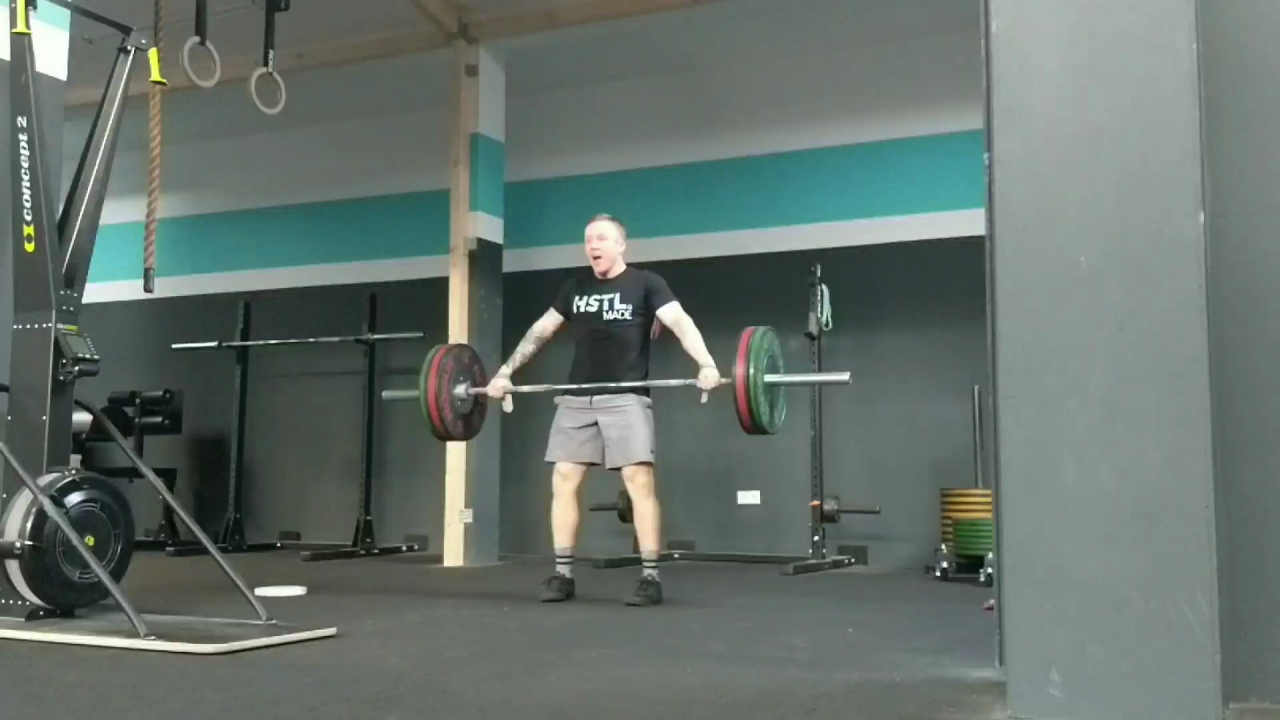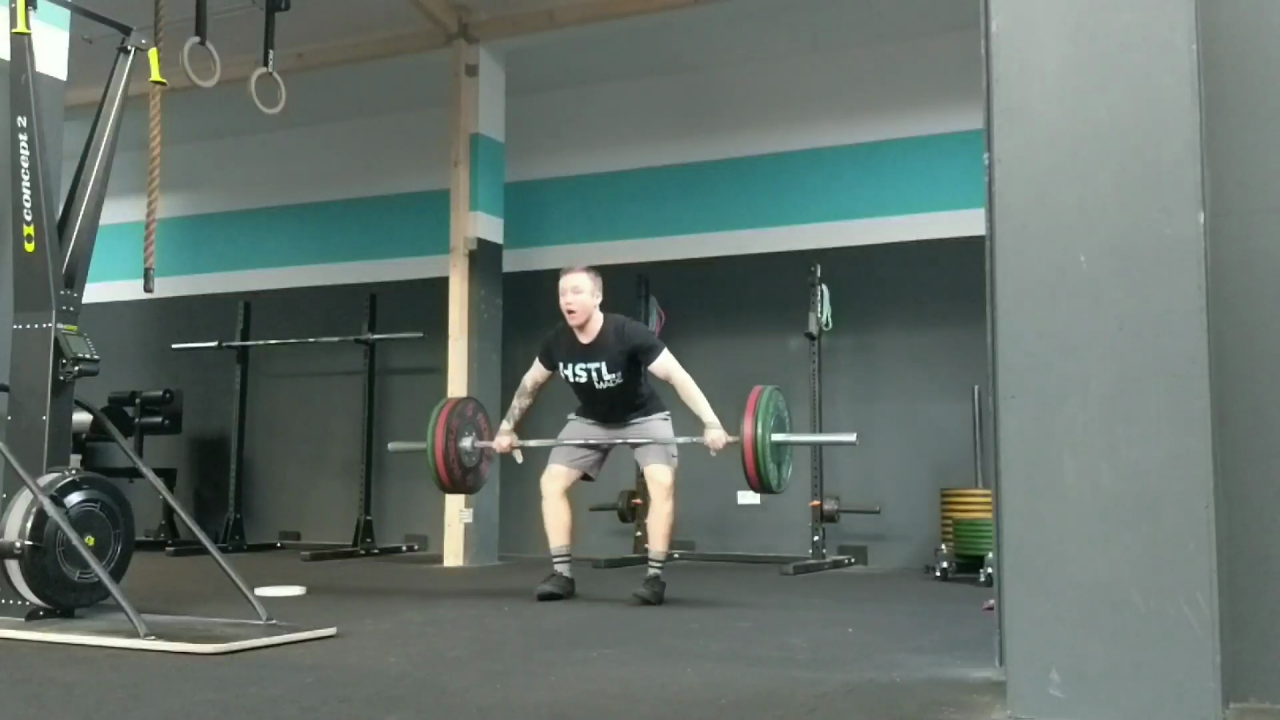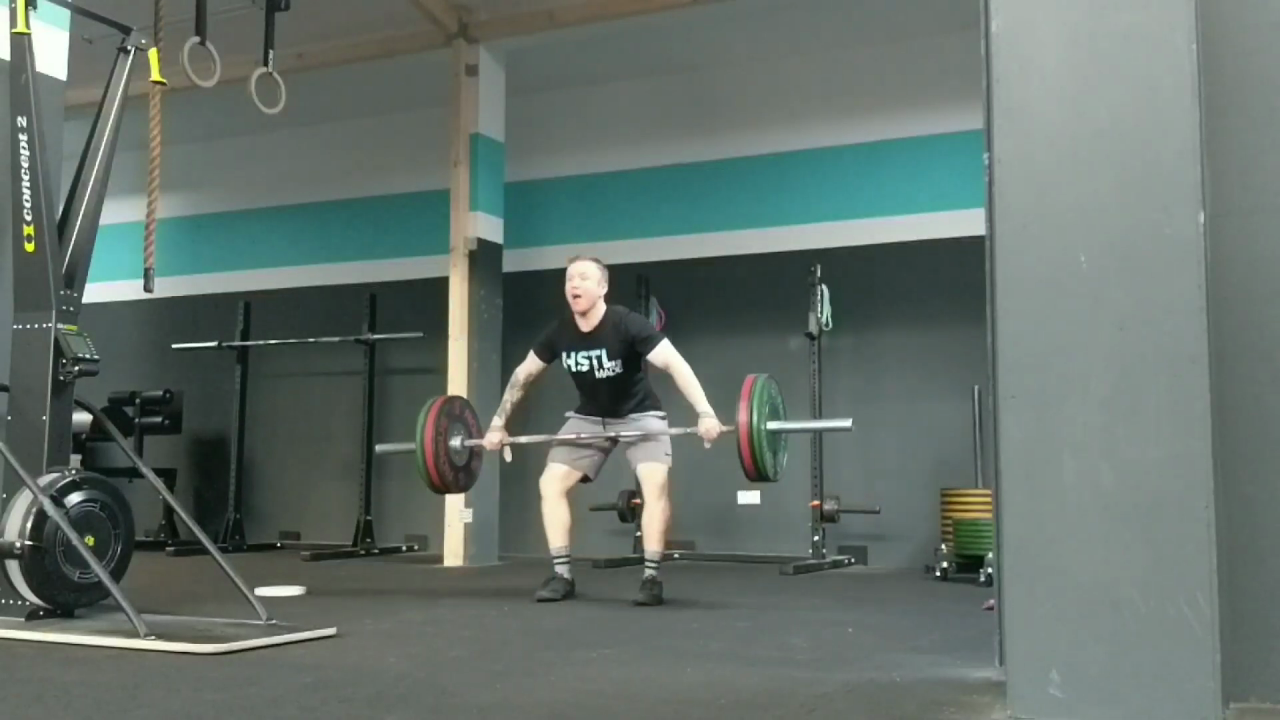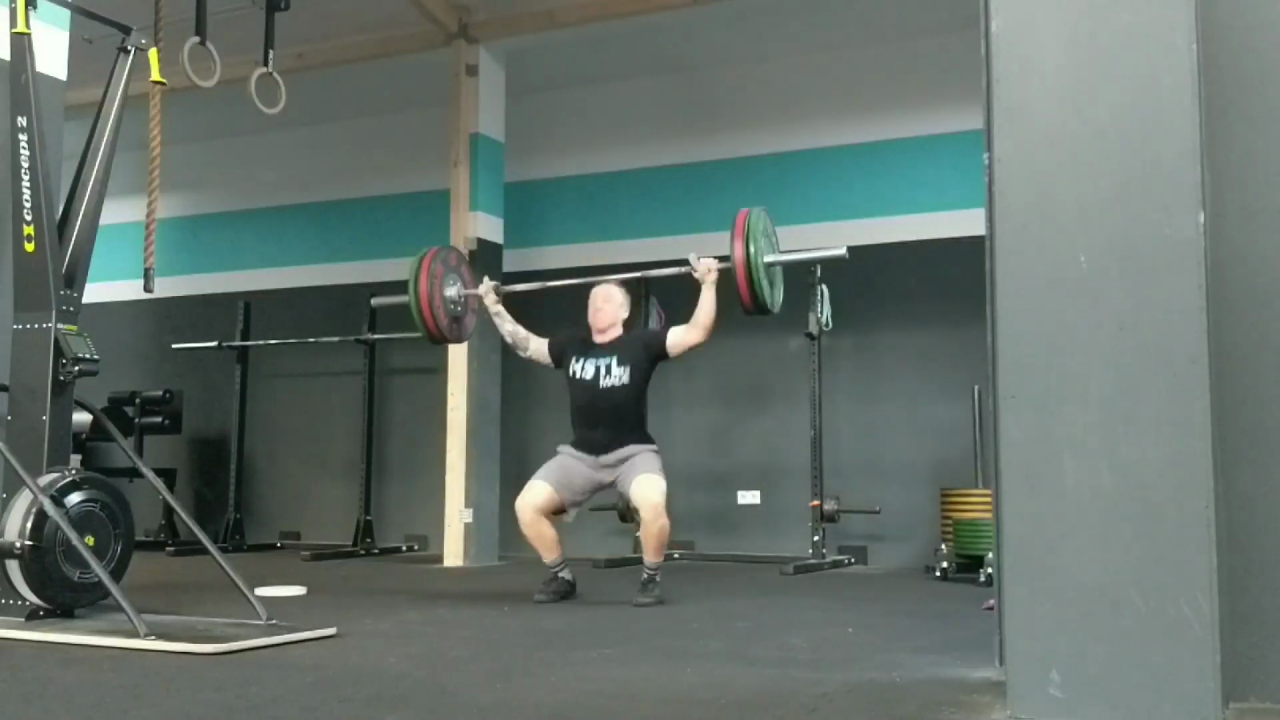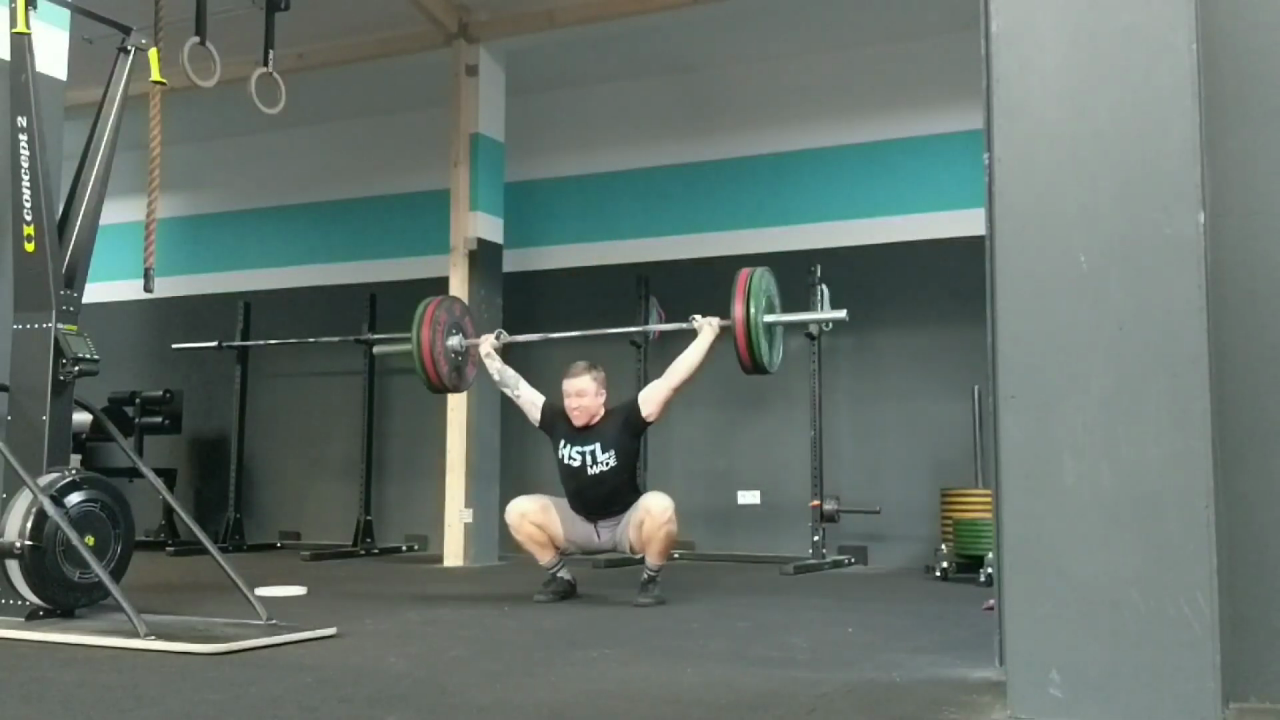
dt=0.5s
person 1, frame 1
left shoulder: (645, 283)
right shoulder: (576, 286)
left elbow: (680, 322)
right elbow: (541, 330)
left wrist: (706, 364)
right wrist: (505, 372)
left hip: (626, 397)
right hip: (576, 398)
left knee: (639, 482)
right knee: (563, 481)
left ankle: (650, 578)
right ankle: (563, 575)
person 1, frame 2
left shoulder: (628, 333)
right shoulder: (557, 341)
left elbow: (676, 376)
right elbow: (531, 382)
left wrist: (711, 424)
right wrist: (507, 427)
left hip: (642, 417)
right hip: (591, 420)
left knee: (662, 482)
right knee: (551, 483)
left ankle: (655, 576)
right ankle: (562, 573)
person 1, frame 3
left shoulder: (628, 325)
right shoulder: (559, 331)
left elbow: (675, 365)
right elbow: (523, 375)
left wrist: (704, 413)
right wrist: (500, 421)
left hip: (639, 416)
right hip: (589, 417)
left knee: (656, 484)
right knee: (552, 484)
left ankle: (651, 578)
right ankle: (561, 576)
person 1, frame 4
left shoulder: (640, 344)
right shoulder: (572, 347)
left elbow: (697, 332)
right elbow: (524, 341)
left wrist: (708, 282)
right wrist: (494, 304)
left hip: (631, 452)
right hip: (580, 454)
left knee: (652, 502)
right knee: (527, 505)
left ankle: (651, 579)
right ankle: (562, 577)
person 1, frame 5
left shoulder: (625, 421)
right shoulder: (556, 420)
left elbow: (671, 380)
right elbow: (515, 387)
left wrist: (706, 334)
right wrist: (488, 352)
left hip: (626, 523)
right hip: (579, 523)
left knee: (660, 507)
right knee: (518, 511)
left ankle: (650, 581)
right ankle: (560, 577)
